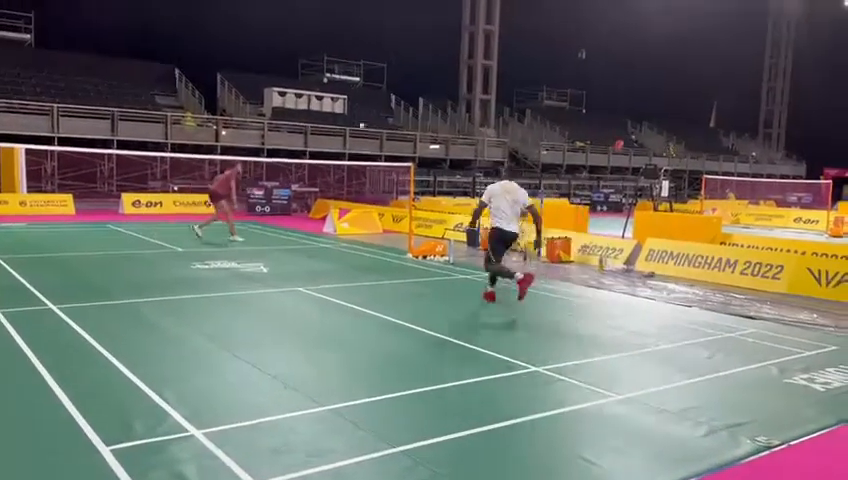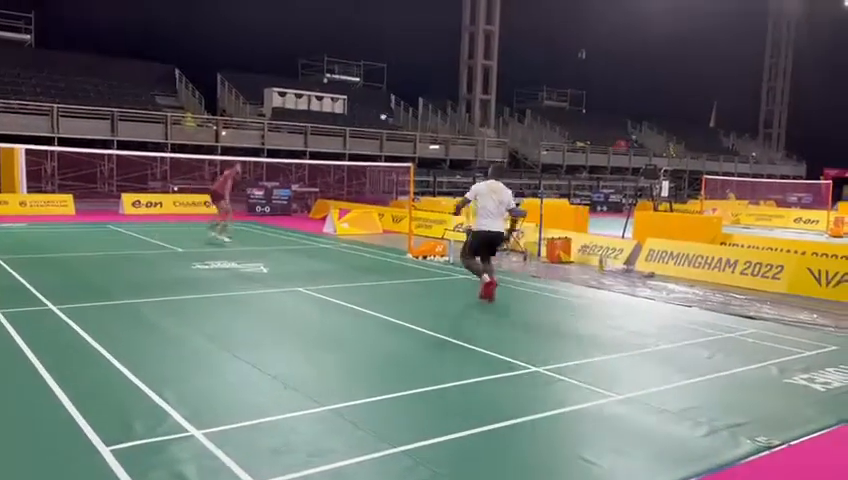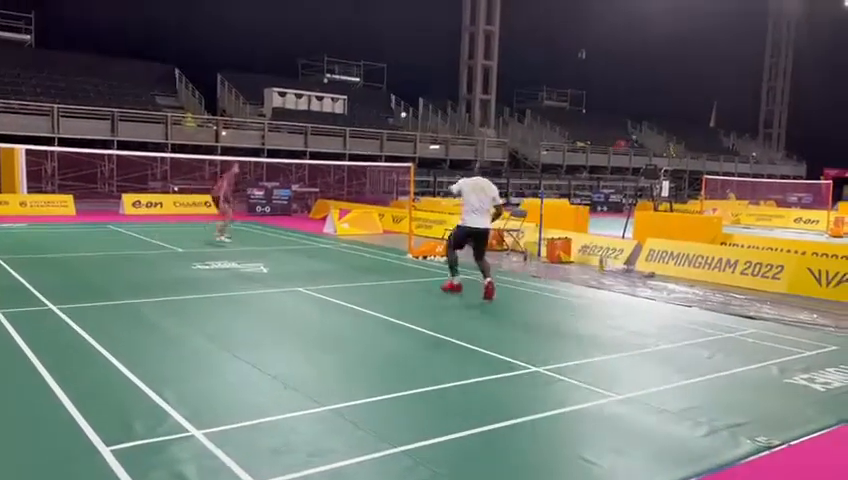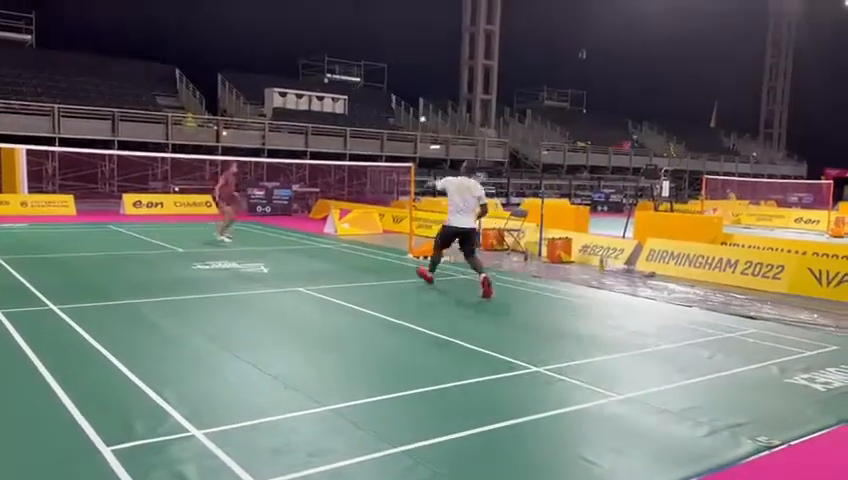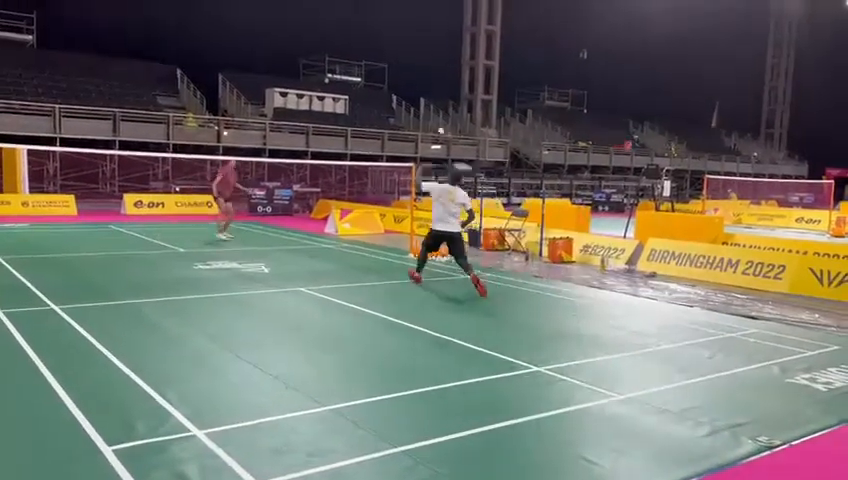
dt=0.1s
person 1, frame 1
left shoulder: (493, 188)
right shoulder: (521, 192)
left elbow: (478, 210)
right elbow: (536, 215)
left wrist: (473, 222)
right wrist: (538, 236)
left hip: (499, 230)
right hip: (513, 232)
left knee: (491, 266)
right knee: (491, 259)
left ankle: (521, 278)
right ankle: (489, 291)
person 1, frame 2
left shoulder: (478, 187)
right shoulder: (506, 192)
left elbow: (461, 205)
right elbow: (515, 216)
left wrist: (457, 211)
right wrist: (508, 233)
left hip: (482, 229)
right hip: (498, 232)
left knee: (467, 259)
right knee: (486, 260)
left ankle: (487, 280)
right ankle: (488, 290)
person 1, frame 3
left shoulder: (465, 182)
right shoulder: (492, 187)
left elbow: (450, 191)
right elbow: (499, 211)
left hip: (467, 226)
right hip: (484, 228)
left knee: (450, 247)
right knee: (480, 258)
left ankle: (454, 282)
right ankle: (488, 281)
person 1, frame 4
left shoulder: (450, 181)
right shoulder: (478, 187)
left elbow: (433, 186)
right elbow: (484, 210)
left hip: (452, 225)
right hip: (470, 228)
left knee: (438, 248)
right knee: (471, 256)
left ankle: (429, 274)
right ankle: (484, 278)
person 1, frame 5
left shoulder: (435, 187)
right shoulder: (463, 195)
left elbow: (419, 185)
right elbow: (472, 216)
right wrist: (462, 225)
left hip: (437, 230)
right hip: (455, 232)
left knee: (424, 249)
right knee: (461, 259)
left ankle: (417, 274)
right ankle: (473, 276)
